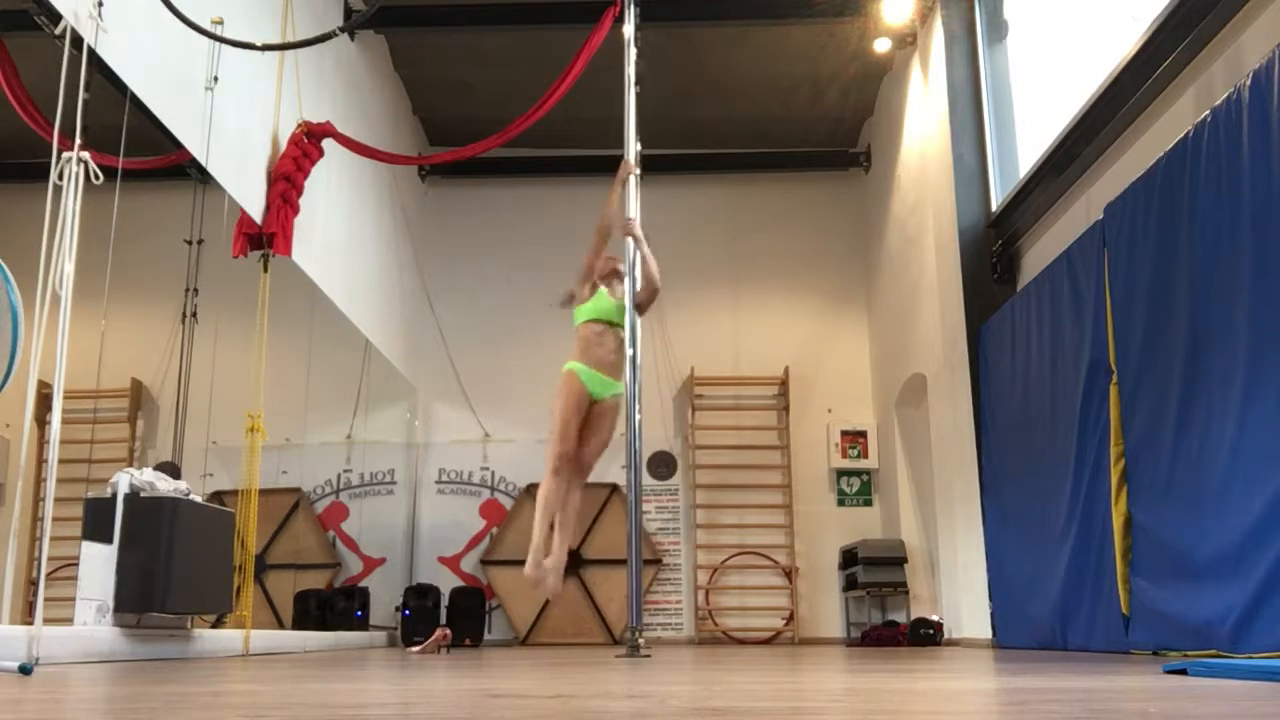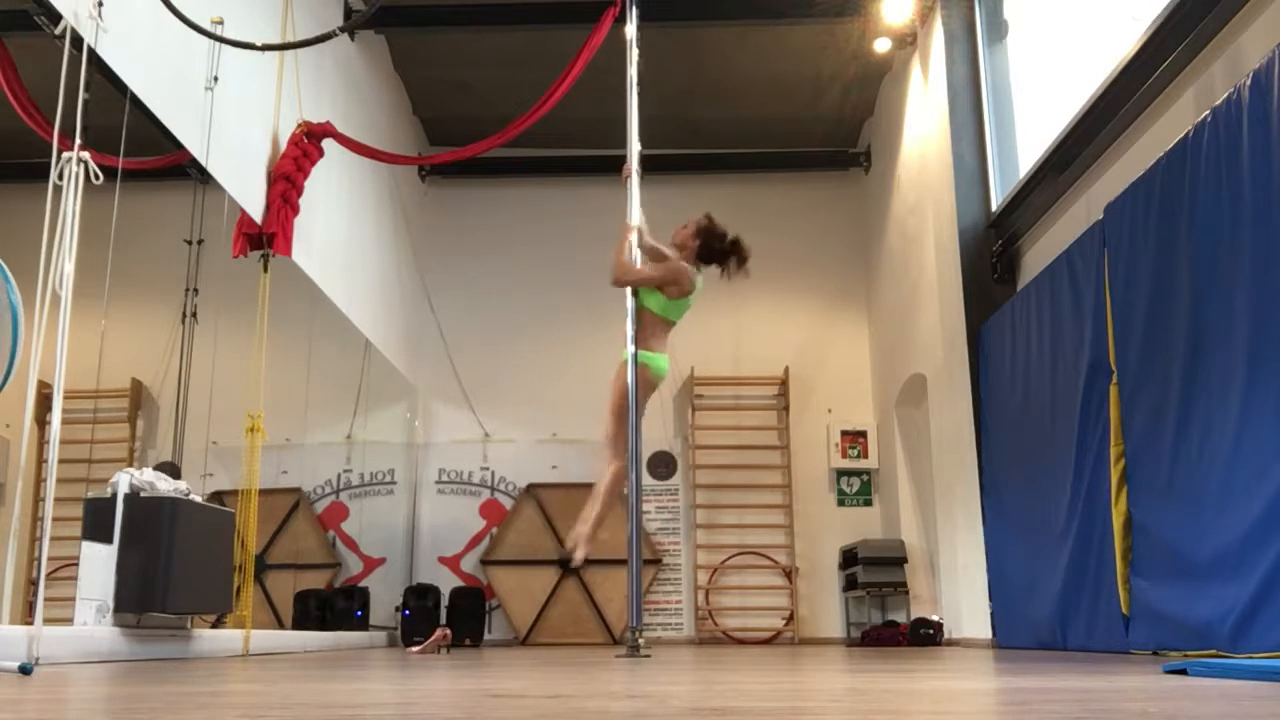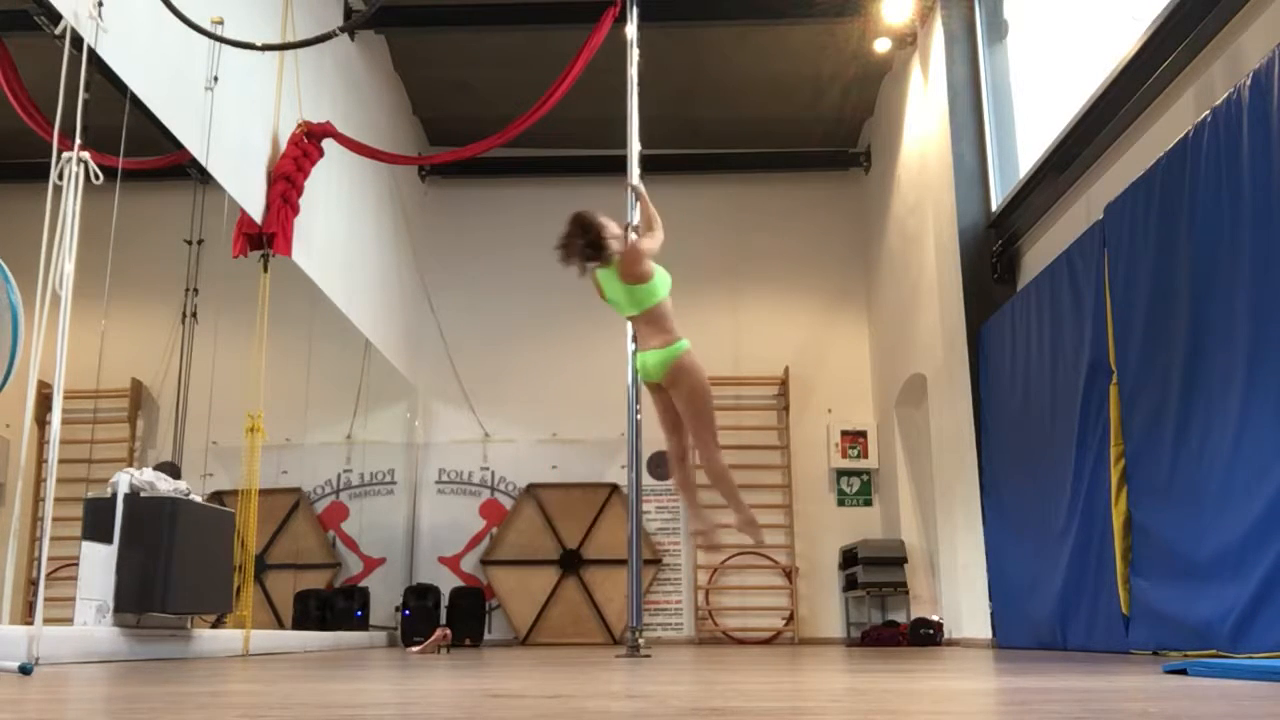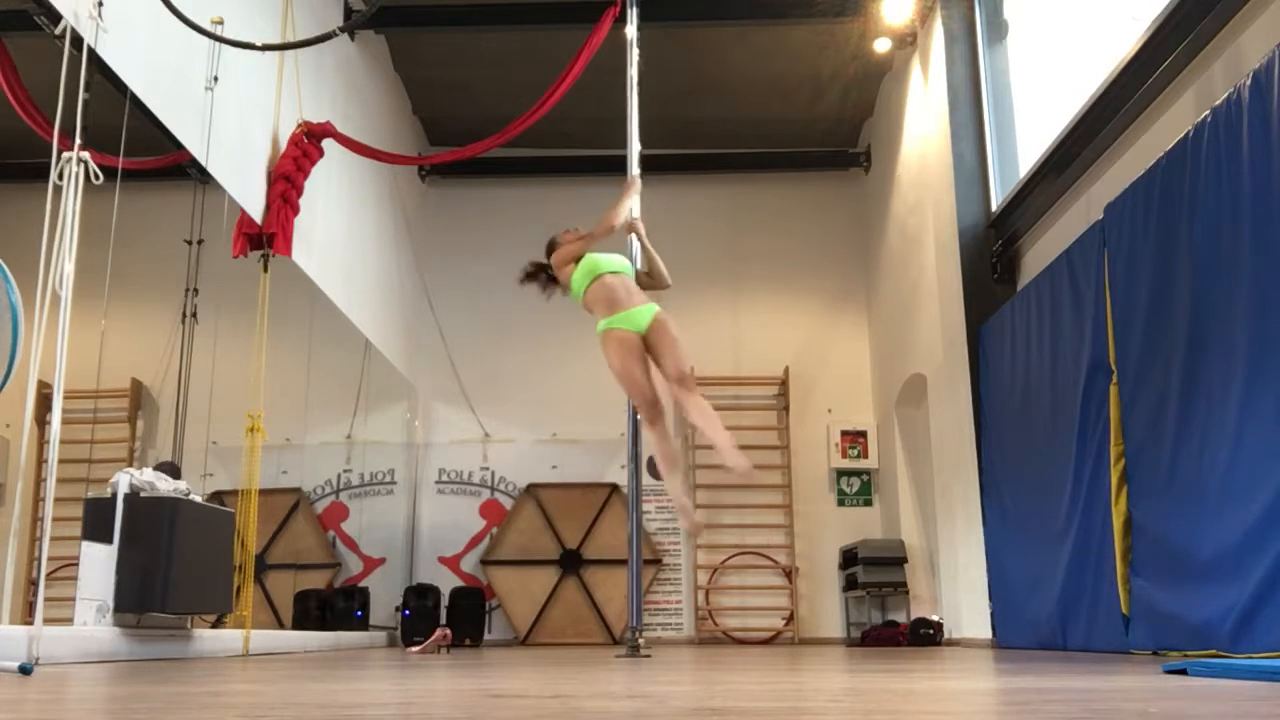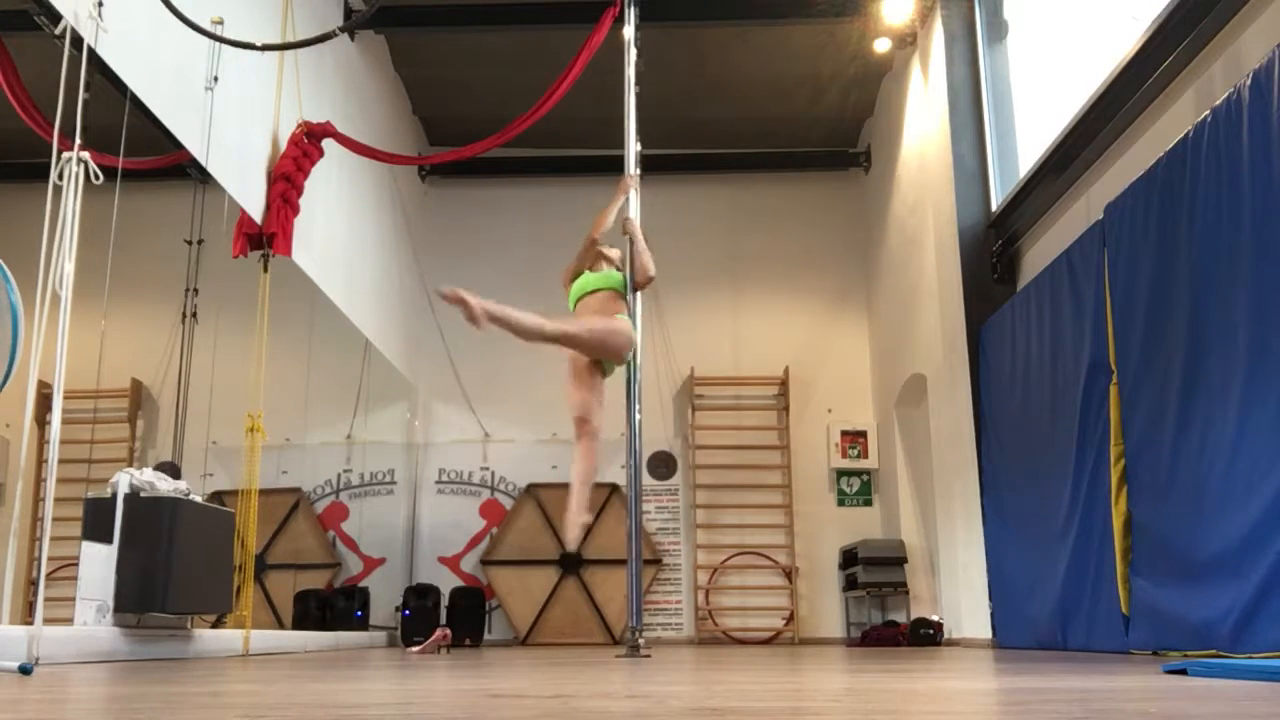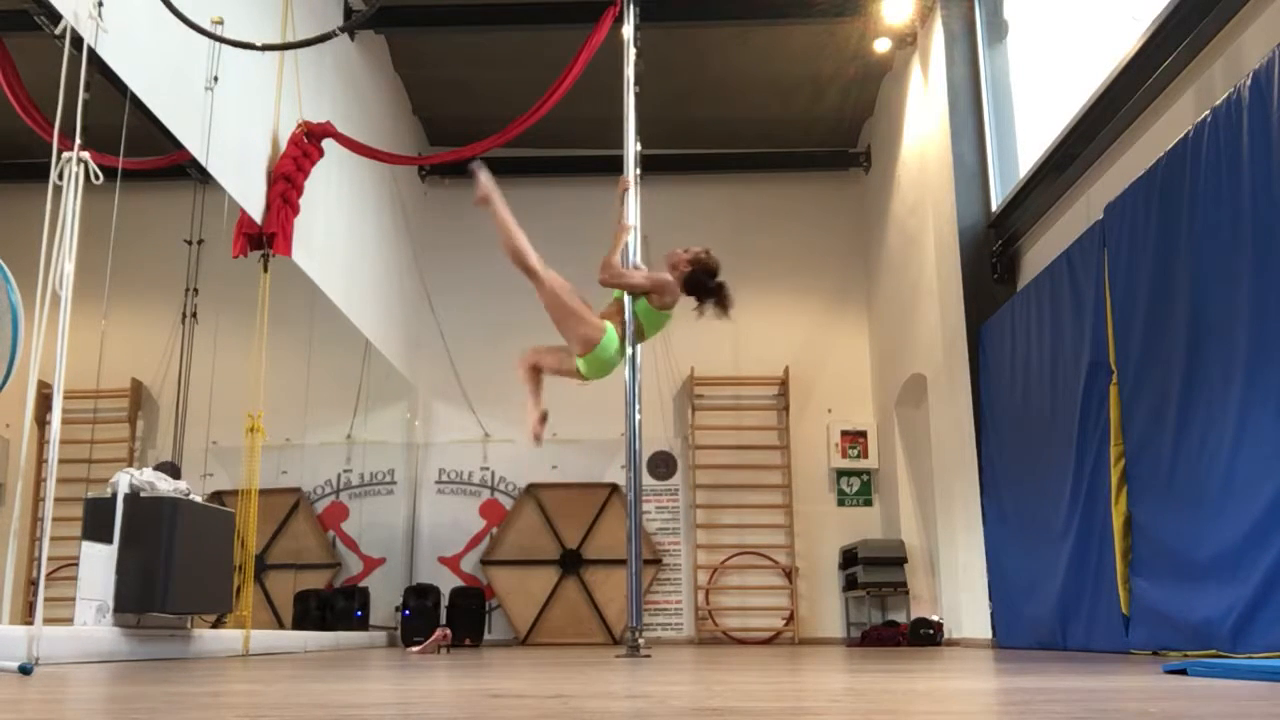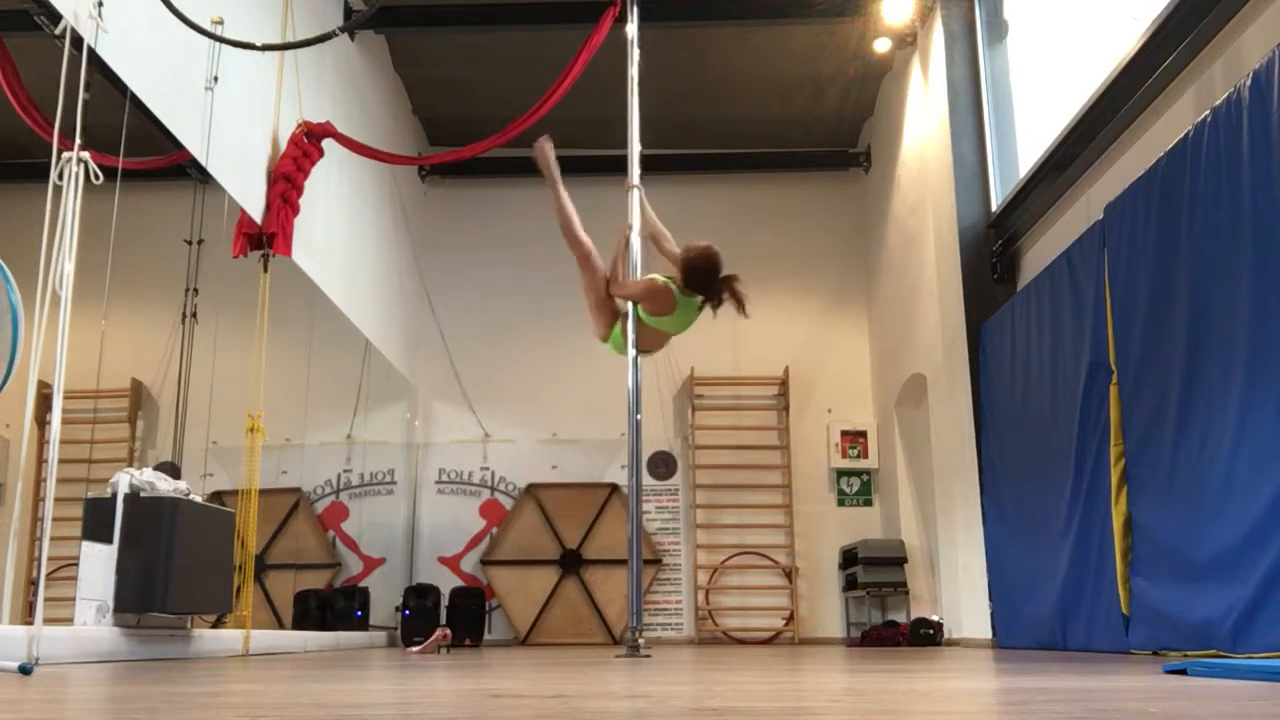
dt=0.4s
person 1, frame 1
left shoulder: (639, 301)
right shoulder: (589, 286)
left elbow: (651, 281)
right elbow: (601, 234)
left wrist: (638, 235)
right wrist: (618, 185)
left hip: (610, 390)
right hip: (577, 376)
left knee: (580, 472)
right knee: (560, 462)
left ankle: (558, 558)
right ankle: (538, 550)
person 1, frame 2
left shoulder: (681, 273)
right shoulder: (678, 267)
left elbow: (620, 276)
right elbow: (646, 241)
left wrist: (628, 238)
left hip: (639, 361)
right hip: (651, 362)
left knee: (618, 447)
right knee: (618, 446)
left ankle: (589, 527)
right ankle: (587, 522)
person 1, frame 3
left shoulder: (599, 275)
right shoulder: (634, 254)
right elbow: (657, 233)
left wrist: (632, 240)
right wrist: (642, 196)
left hip: (649, 359)
right hip: (673, 355)
left knee: (678, 446)
right knee: (707, 444)
left ankle: (697, 517)
right ankle: (743, 516)
person 1, frame 4
left shoulder: (620, 264)
right shoulder: (562, 260)
left elbow: (663, 280)
right elbow: (611, 223)
left wrist: (641, 236)
right wrist: (631, 191)
left hip: (651, 317)
right hip: (616, 330)
left knee: (683, 381)
right knee: (651, 411)
left ankle: (724, 444)
right ankle: (681, 500)
person 1, frame 5
left shoulder: (627, 279)
right shoulder: (576, 278)
left elbow: (646, 271)
right elbow: (593, 238)
left wrist: (636, 235)
right wrist: (620, 196)
left hip: (618, 338)
right hip: (587, 355)
left knee: (552, 327)
right knee: (584, 426)
left ankle: (488, 309)
right ankle: (576, 512)
person 1, frame 6
left shoulder: (664, 282)
right shoulder: (655, 284)
left elbow: (609, 276)
left wrist: (621, 239)
right wrist: (623, 202)
left hip: (598, 342)
right hip: (595, 362)
left knee: (534, 267)
right knee: (530, 358)
left ankle: (492, 196)
right ankle: (536, 412)
person 1, frame 7
left shoulder: (660, 290)
right shoulder: (710, 291)
left elbow: (613, 287)
right elbow: (669, 250)
left wrist: (623, 244)
right wrist: (640, 198)
left hip: (618, 338)
right hip: (644, 346)
left knee: (584, 249)
left ankle: (553, 173)
